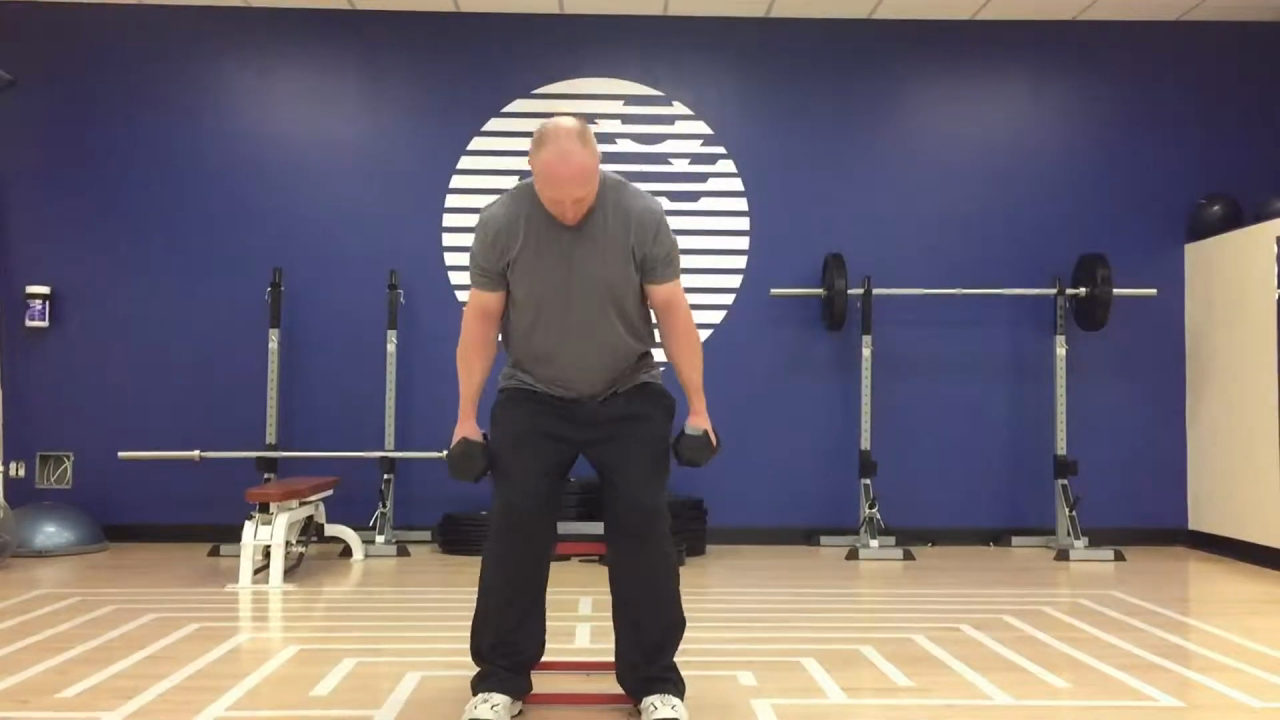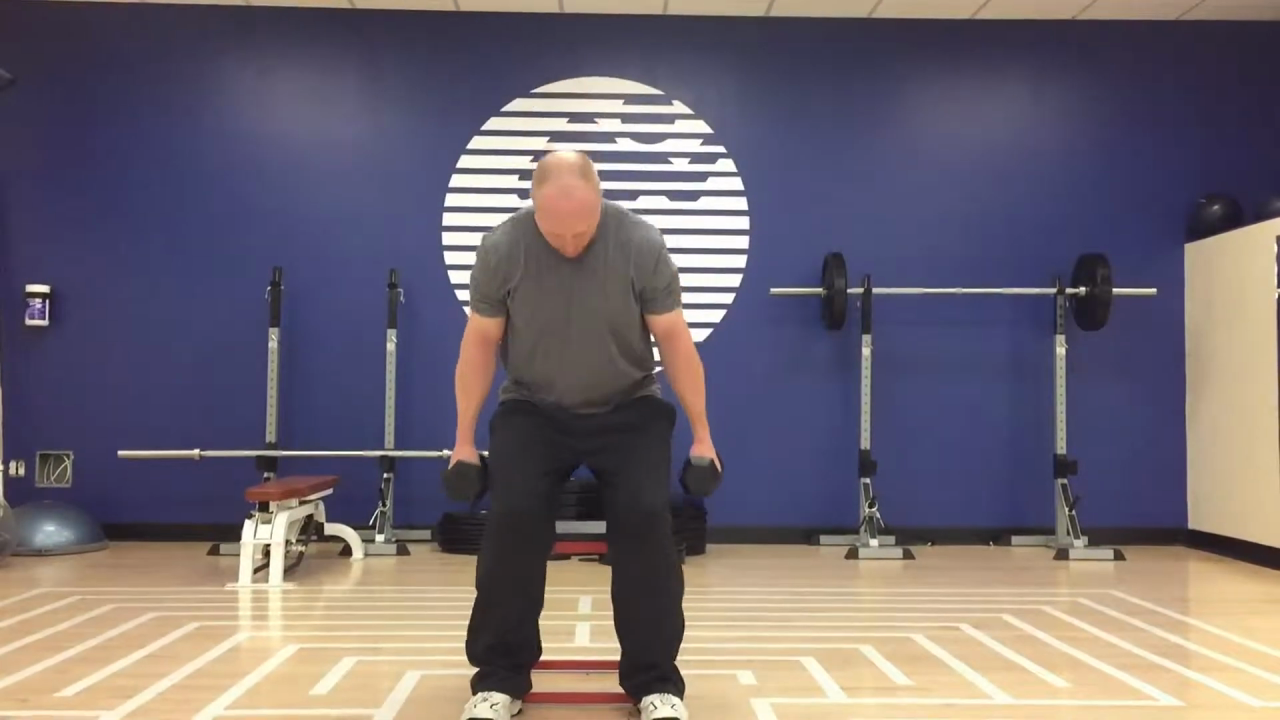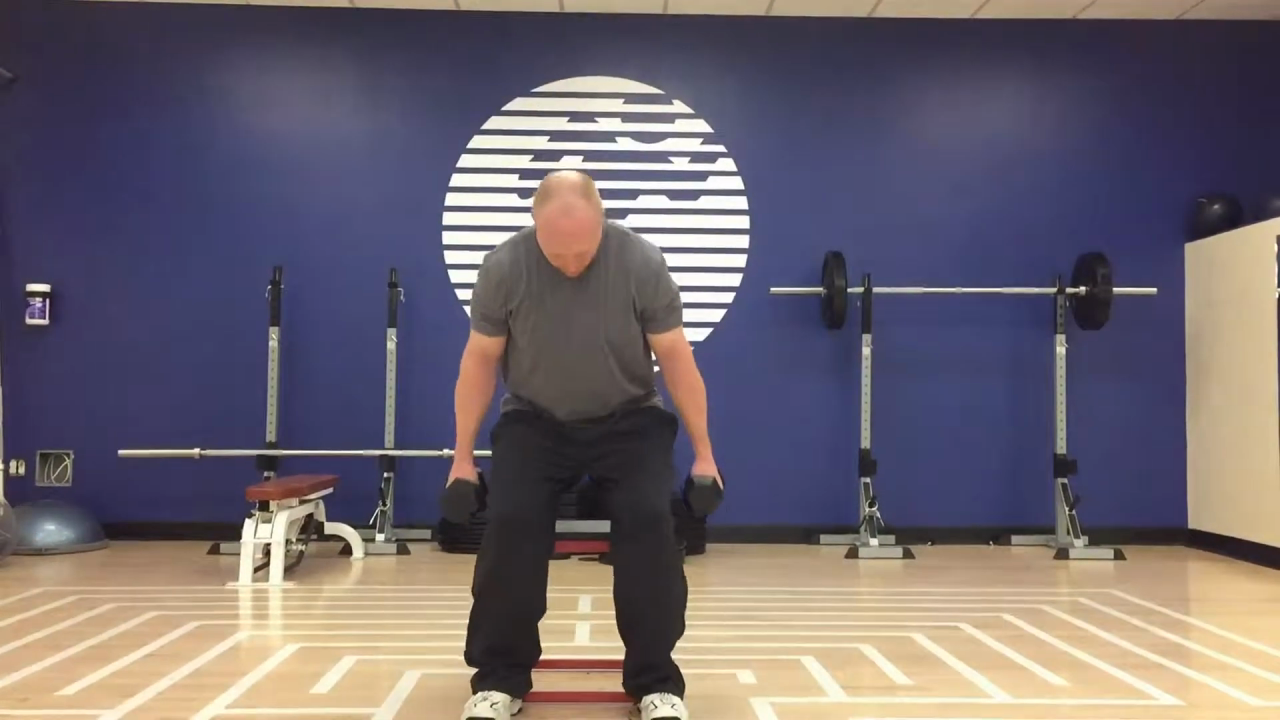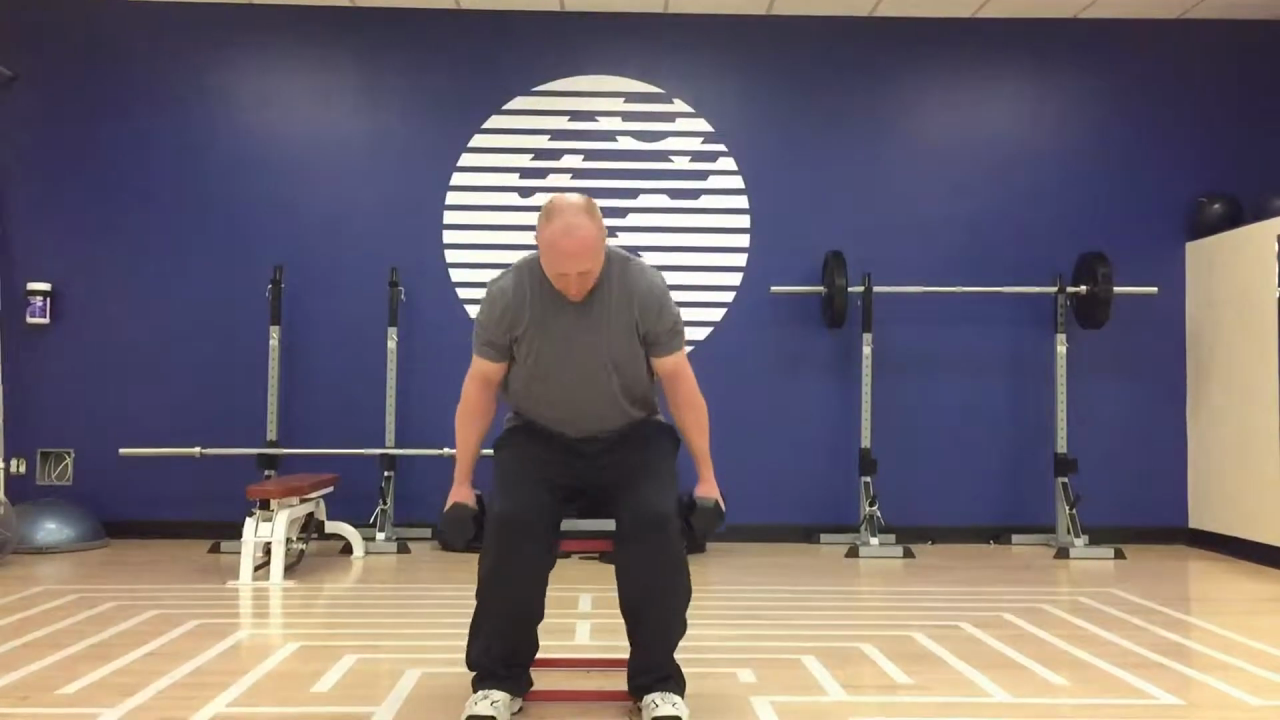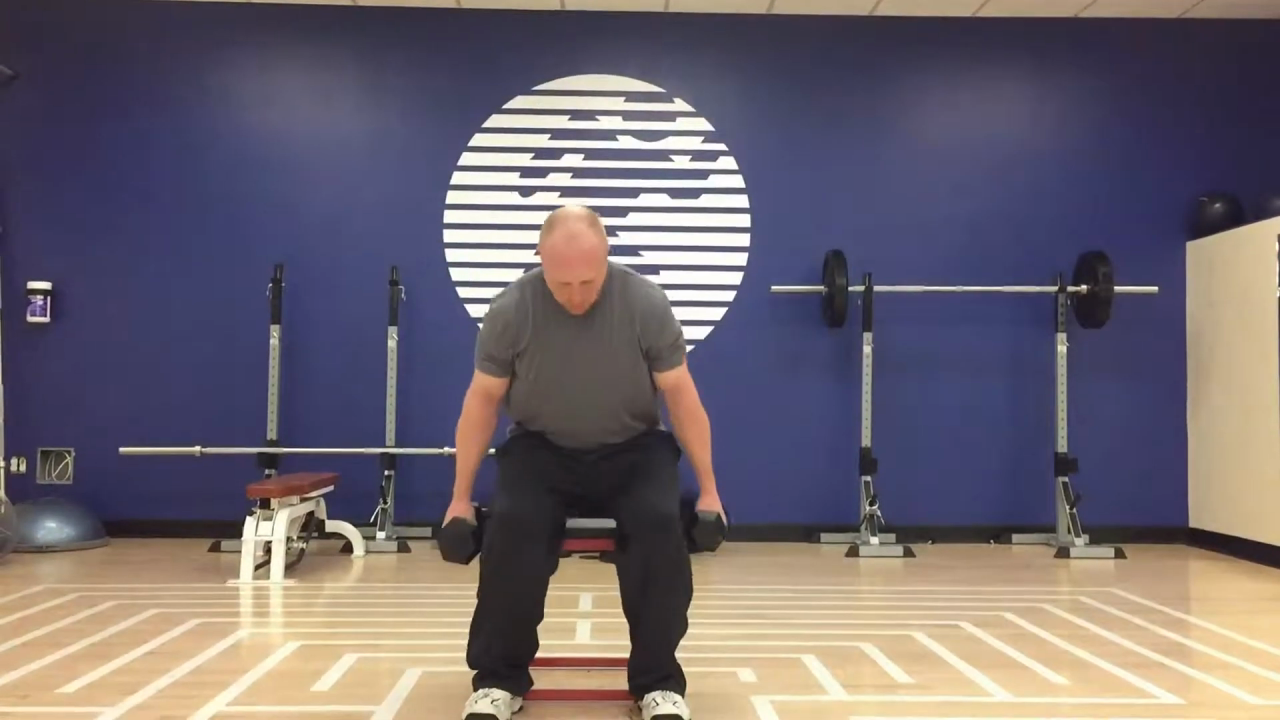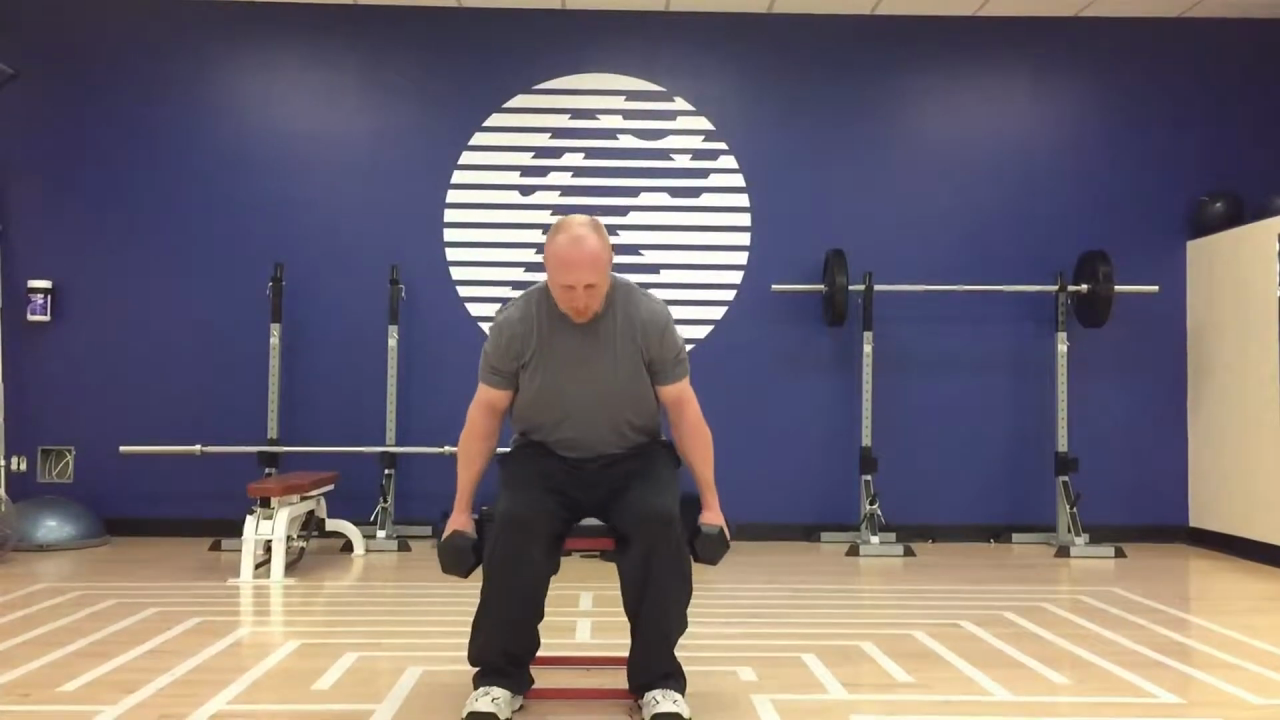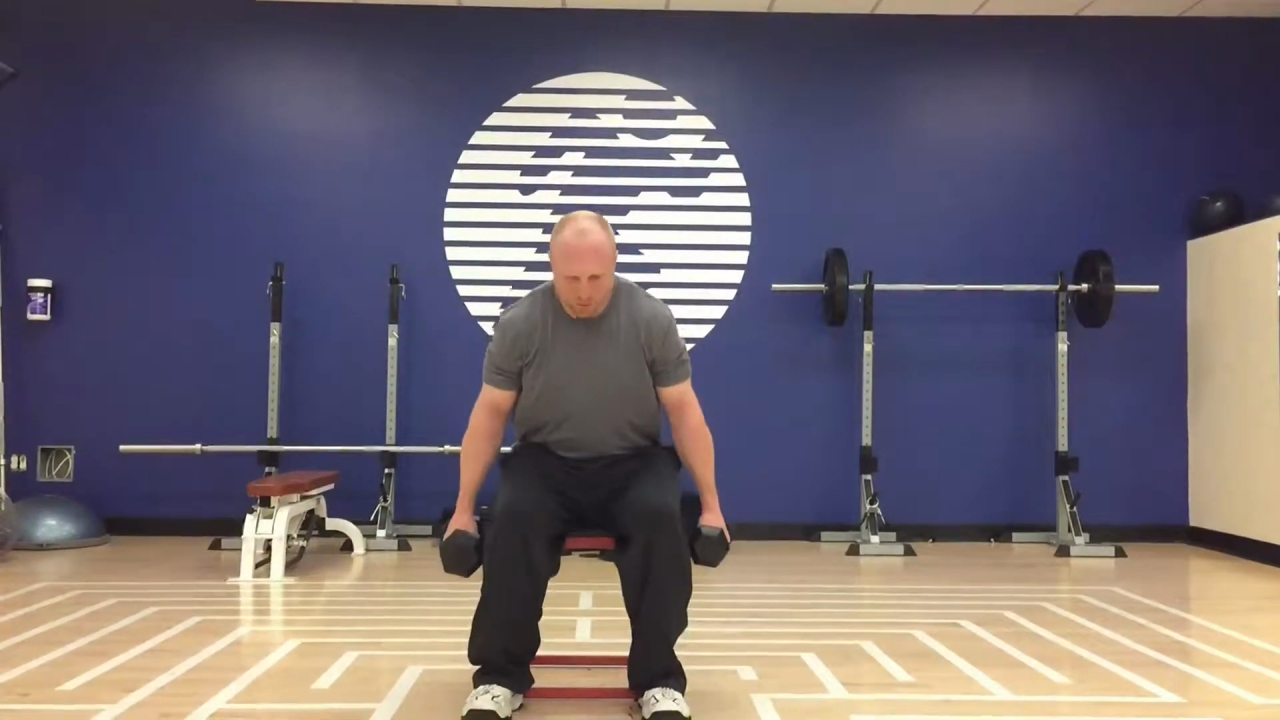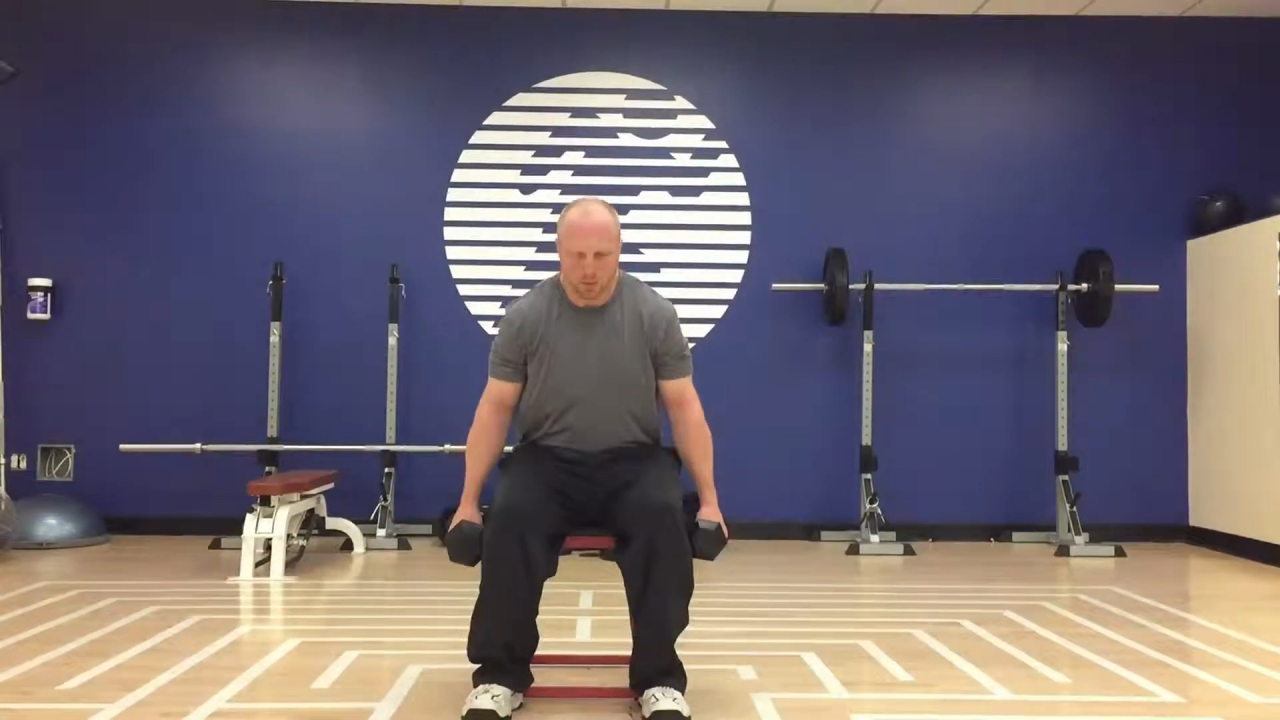
dt=0.1s
person 1, frame 1
left shoulder: (640, 214)
right shoulder: (501, 221)
left elbow: (673, 313)
right elbow: (481, 319)
left wrist: (698, 406)
right wrist: (466, 415)
left hip: (628, 396)
right hip: (533, 398)
left knee: (643, 520)
right knee: (515, 519)
person 1, frame 2
left shoulder: (640, 244)
right shoulder: (501, 249)
left elbow: (674, 341)
right elbow: (481, 343)
left wrist: (700, 432)
right wrist: (465, 437)
left hip: (628, 409)
right hip: (533, 410)
left knee: (645, 521)
right knee: (513, 522)
person 1, frame 3
left shoulder: (642, 264)
right shoulder: (503, 269)
left elbow: (676, 359)
right elbow: (480, 360)
left wrist: (703, 451)
right wrist: (462, 455)
left hip: (629, 422)
right hip: (534, 423)
left knee: (650, 521)
right knee: (510, 522)
person 1, frame 4
left shoulder: (644, 288)
right shoulder: (508, 295)
left elbow: (678, 381)
right elbow: (482, 385)
left wrist: (705, 474)
right wrist: (462, 480)
left hip: (631, 436)
right hip: (538, 439)
left knee: (654, 523)
right knee: (512, 524)
person 1, frame 5
left shoulder: (646, 305)
right shoulder: (511, 311)
left elbow: (681, 397)
right elbow: (482, 401)
left wrist: (707, 486)
right wrist: (461, 495)
left hip: (632, 449)
right hip: (541, 450)
left knee: (658, 523)
right knee: (512, 526)
person 1, frame 6
left shoulder: (649, 318)
right shoulder: (515, 324)
left elbow: (683, 410)
right elbow: (486, 413)
left wrist: (710, 501)
right wrist: (461, 508)
left hip: (633, 458)
right hip: (544, 459)
left knee: (659, 522)
right knee: (514, 525)
right ankle: (499, 678)
person 1, frame 7
left shoulder: (652, 320)
right shoulder: (519, 325)
left elbow: (685, 413)
right elbow: (489, 414)
left wrist: (711, 503)
right wrist: (463, 508)
left hip: (632, 463)
right hip: (546, 463)
left knee: (660, 520)
right knee: (512, 522)
right ankle: (499, 677)
person 1, frame 8
left shoulder: (654, 315)
right shoulder: (524, 318)
left elbow: (685, 408)
right elbow: (495, 408)
left wrist: (709, 498)
right wrist: (468, 500)
left hip: (632, 461)
right hip: (547, 462)
left knee: (661, 516)
right knee: (511, 518)
right ankle: (499, 676)
